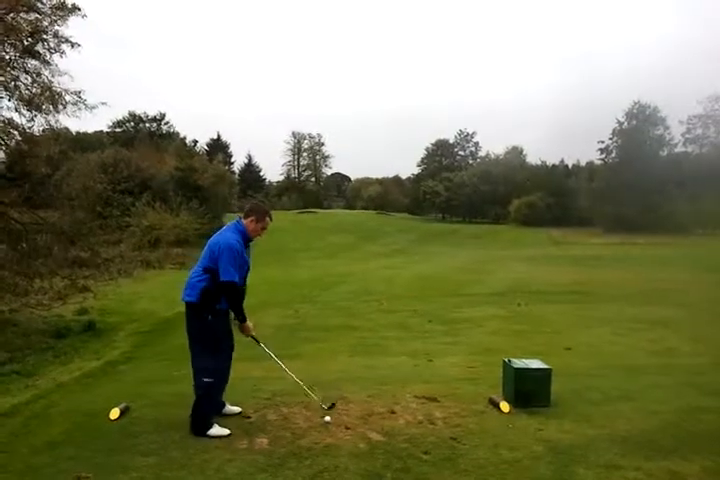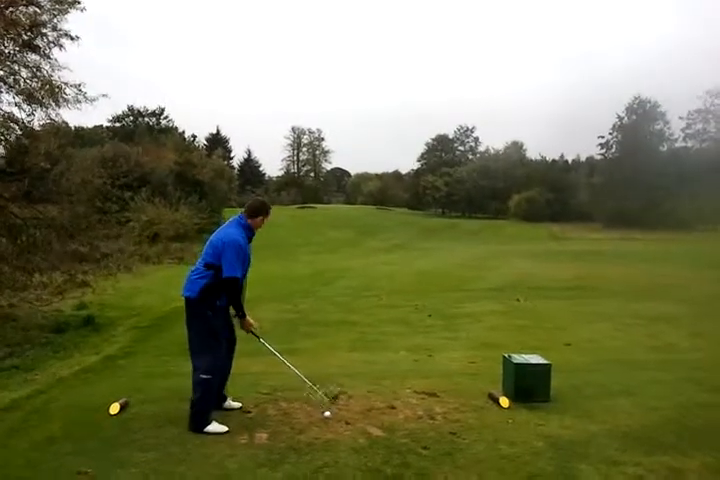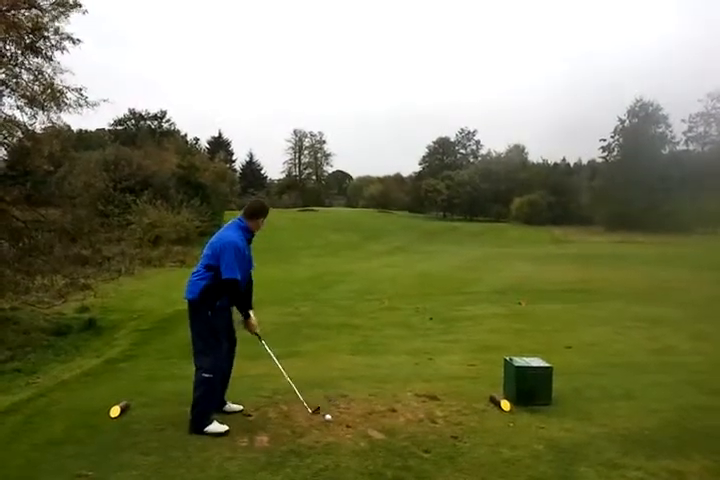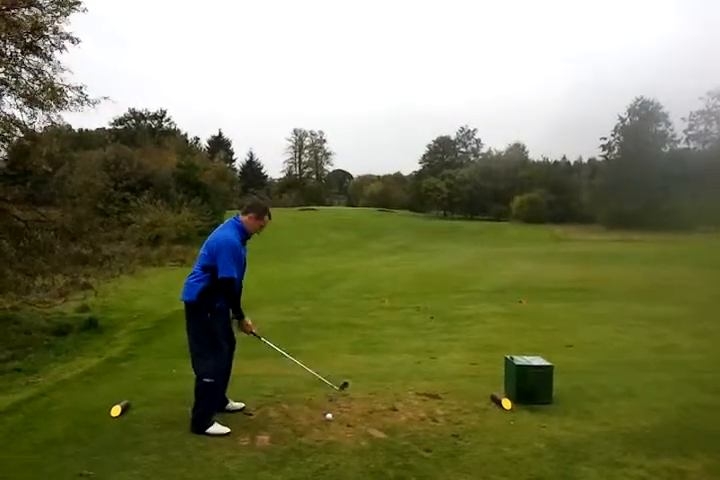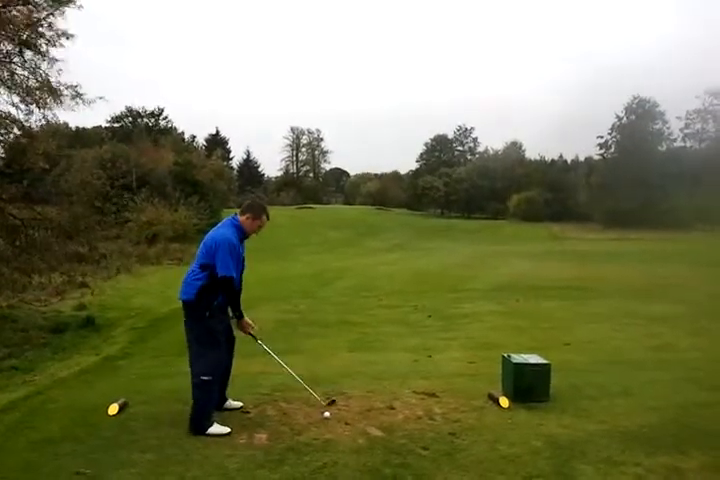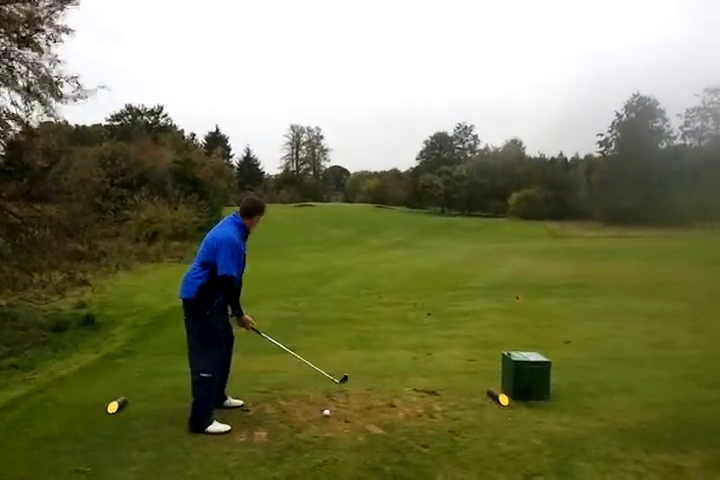
dt=0.5s
person 1, frame 1
left shoulder: (238, 238)
right shoulder: (230, 243)
left elbow: (237, 283)
right elbow: (228, 286)
left wrist: (240, 316)
right wrist: (242, 319)
left hip: (214, 303)
right hip: (203, 304)
left knee: (223, 352)
right knee: (210, 360)
left ankle: (215, 403)
right ankle: (201, 422)
person 1, frame 2
left shoulder: (237, 231)
right shoulder: (234, 239)
left elbow: (236, 279)
right elbow: (231, 282)
left wrist: (238, 311)
right wrist: (242, 315)
left hip: (213, 298)
right hip: (203, 299)
left knee: (226, 345)
right knee: (209, 356)
left ankle: (216, 397)
right ankle: (200, 419)
person 1, frame 3
left shoulder: (240, 235)
right shoulder: (233, 241)
left elbow: (245, 277)
right elbow: (231, 284)
left wrist: (249, 310)
right wrist: (246, 316)
left hip: (217, 300)
right hip: (205, 301)
left knee: (226, 348)
right knee: (211, 357)
left ankle: (216, 401)
right ankle: (201, 419)
person 1, frame 4
left shoulder: (236, 235)
right shoulder: (228, 240)
left elbow: (233, 281)
right elbow: (227, 283)
left wrist: (237, 314)
right wrist: (240, 317)
left hip: (214, 301)
right hip: (203, 303)
left knee: (225, 349)
right knee: (211, 359)
left ankle: (218, 400)
right ankle: (202, 420)
person 1, frame 5
left shoulder: (234, 233)
right shoulder: (226, 238)
left elbow: (232, 279)
right elbow: (226, 282)
left wrist: (236, 313)
right wrist: (240, 316)
left hip: (212, 299)
right hip: (200, 301)
left knee: (225, 346)
right knee: (208, 357)
left ankle: (217, 398)
right ankle: (201, 420)
person 1, frame 6
left shoulder: (233, 229)
right shoulder: (229, 238)
left elbow: (232, 277)
right elbow: (227, 280)
left wrist: (235, 310)
right wrist: (239, 313)
left hip: (211, 297)
right hip: (201, 299)
left knee: (223, 345)
right knee: (207, 355)
left ankle: (217, 396)
right ankle: (201, 419)
